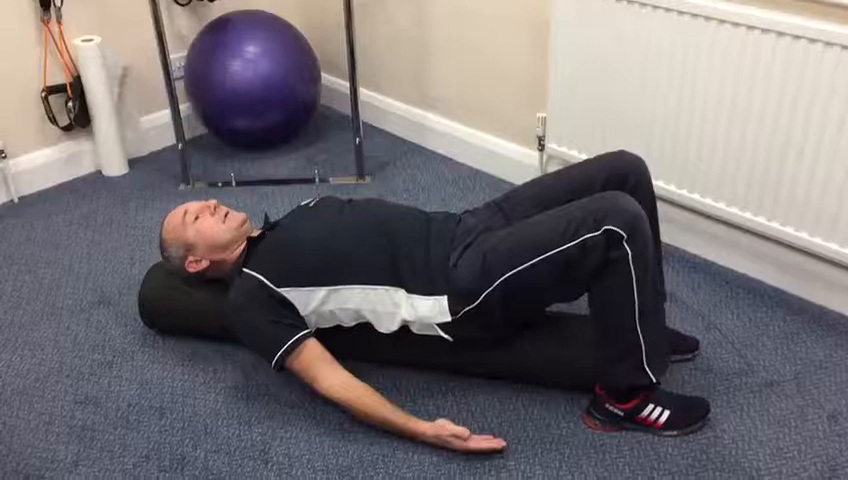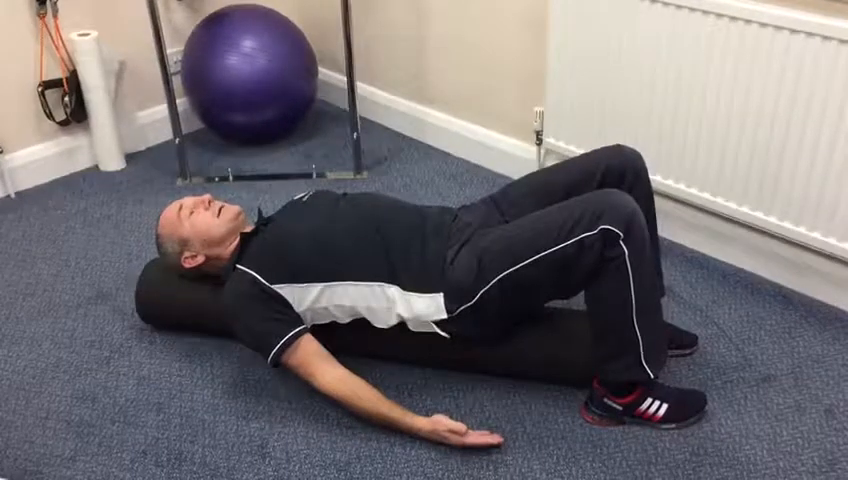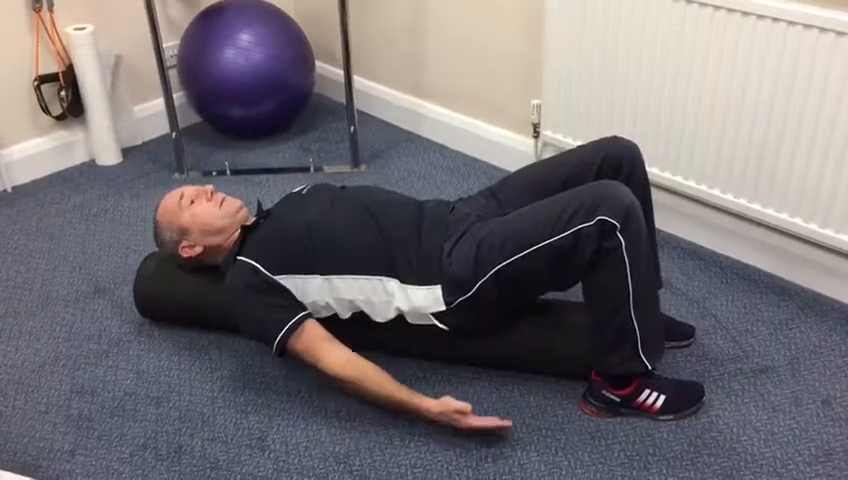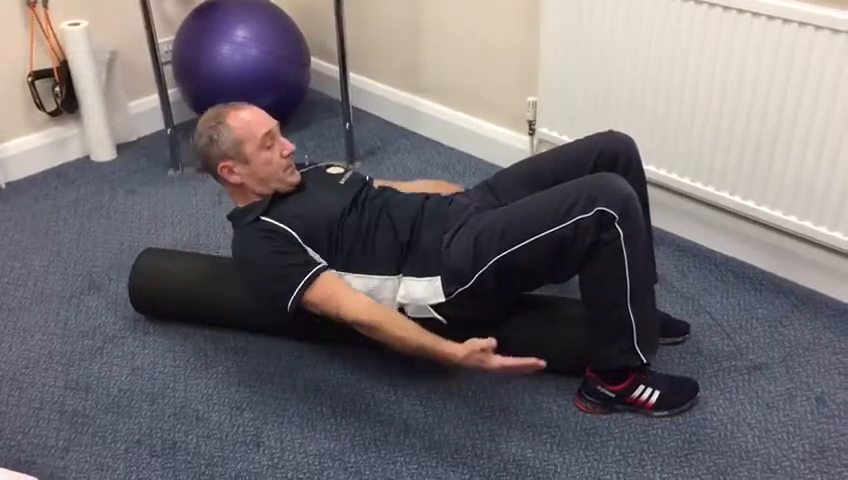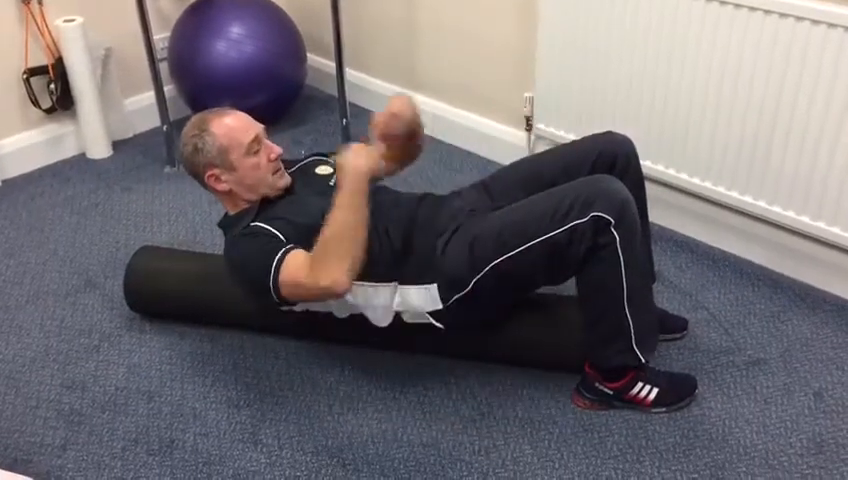
dt=1s
person 1, frame 1
left shoulder: (290, 223)
right shoulder: (253, 294)
right elbow: (324, 376)
right wrist: (422, 430)
left hip: (466, 231)
right hip: (465, 290)
left knee: (622, 171)
right knee: (618, 220)
left ankle: (640, 327)
right ankle: (624, 397)
person 1, frame 2
left shoulder: (287, 214)
right shoulder: (248, 291)
right elbow: (322, 372)
right wrist: (420, 425)
left hip: (463, 226)
right hip: (461, 287)
left knee: (620, 165)
right knee: (615, 219)
left ankle: (637, 319)
right ankle: (624, 391)
person 1, frame 3
left shoulder: (286, 208)
right shoulder: (249, 282)
right elbow: (328, 356)
right wrist: (426, 407)
left hip: (457, 219)
right hip: (457, 278)
left knee: (617, 156)
right knee: (612, 209)
left ankle: (634, 313)
right ankle: (622, 382)
person 1, frame 4
left shoulder: (309, 175)
right shoulder: (260, 242)
right elbow: (352, 309)
left wrist: (521, 201)
right wrist: (453, 354)
left hip: (456, 215)
right hip: (454, 270)
left knee: (613, 150)
right knee: (610, 202)
left ankle: (630, 309)
right ankle: (616, 378)
person 1, frame 5
left shoulder: (295, 173)
right shoulder: (251, 244)
left elbow: (401, 155)
right elbow: (333, 277)
left wrist: (402, 115)
right wrist: (353, 177)
left hip: (452, 214)
right hip: (446, 276)
left knee: (611, 152)
right knee: (605, 205)
left ankle: (628, 307)
right ankle: (617, 375)
